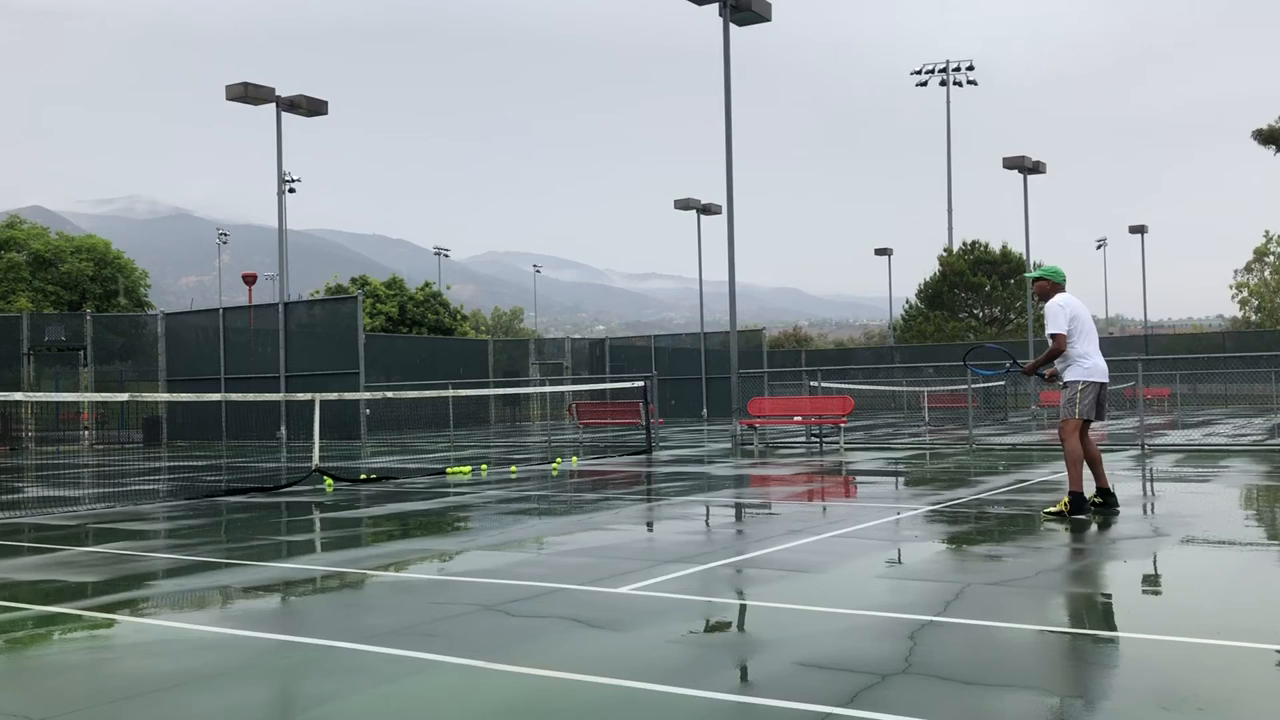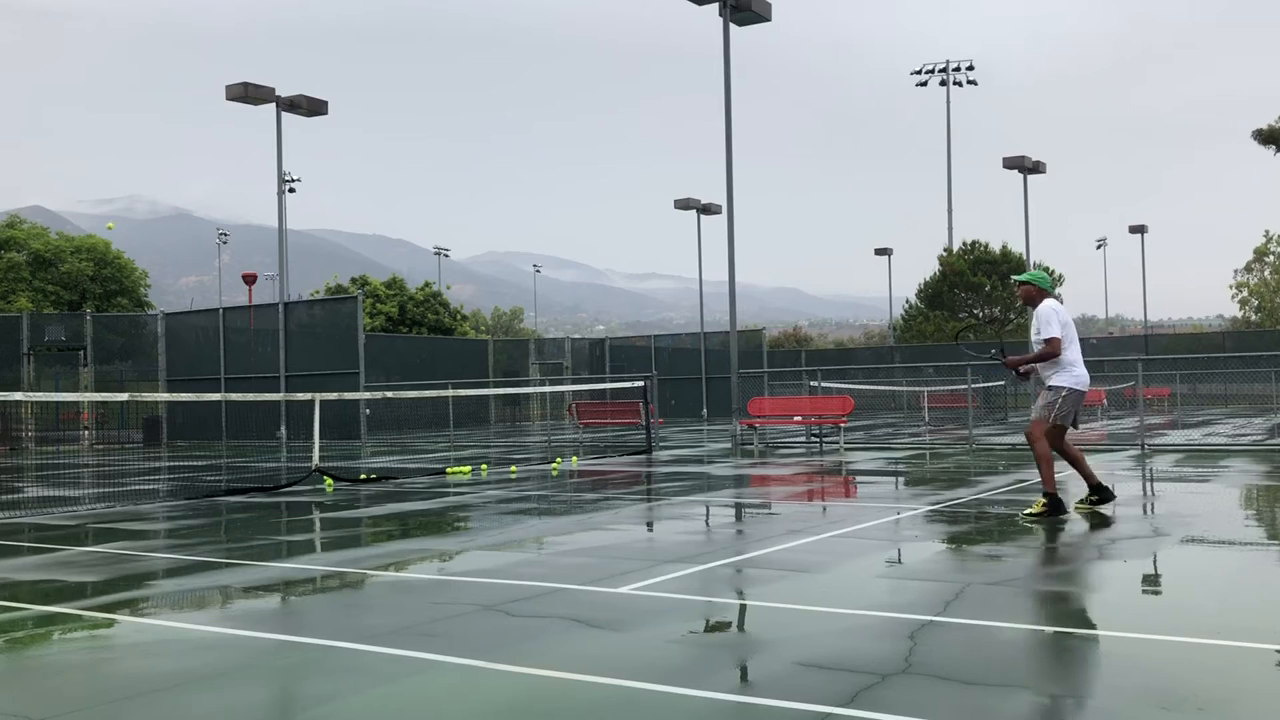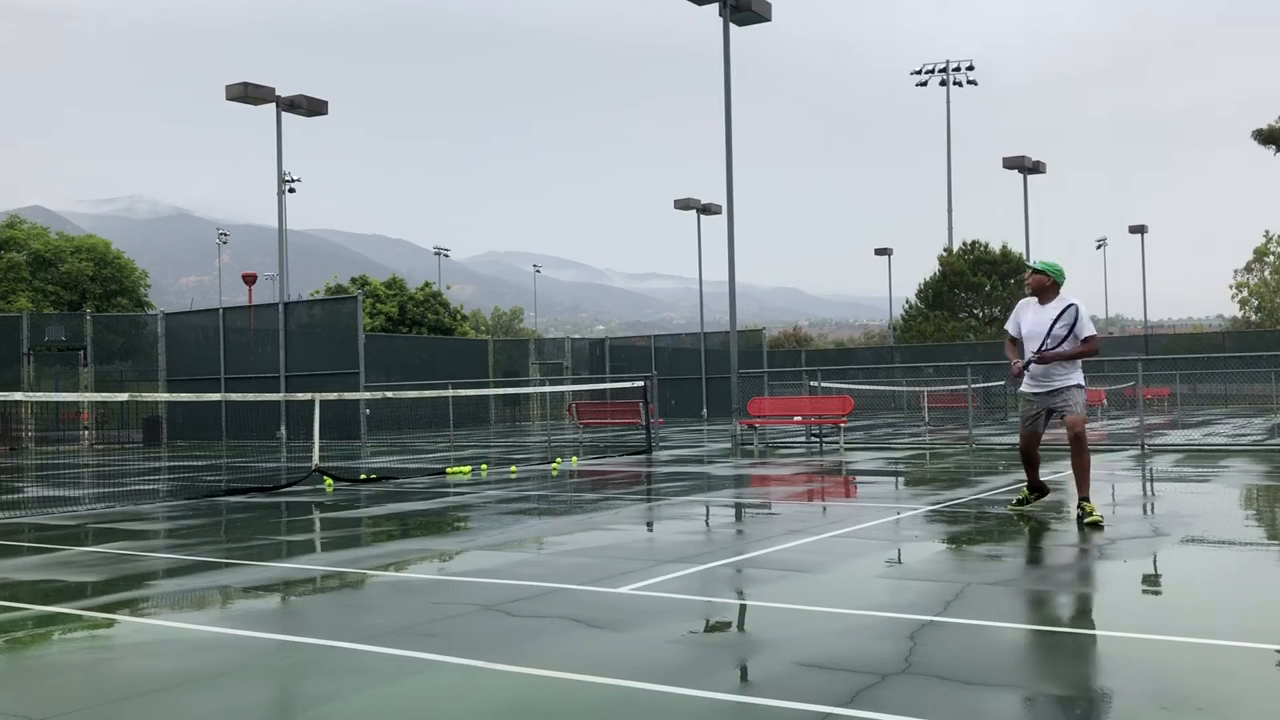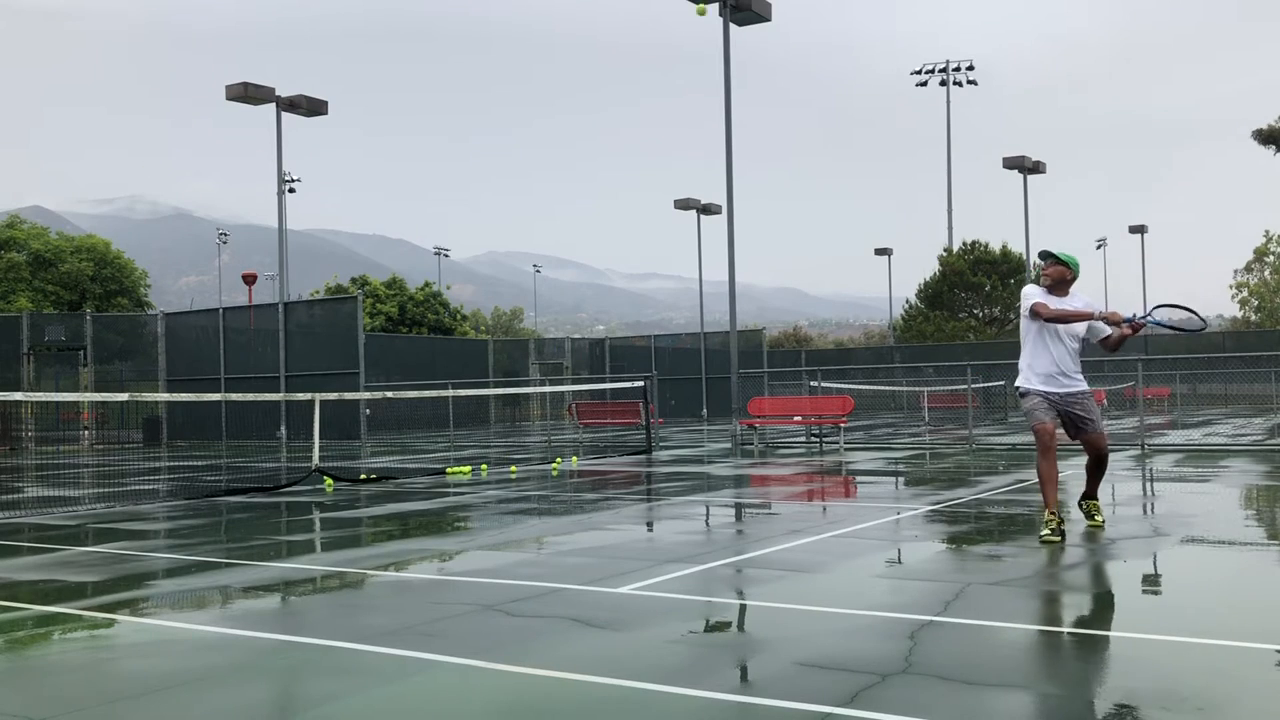
dt=0.5s
person 1, frame 1
left shoulder: (1055, 304)
right shoulder: (1072, 302)
left elbow: (1060, 346)
left wrist: (1035, 365)
right wrist: (1059, 369)
left hip: (1081, 376)
right hip: (1095, 373)
left knee: (1068, 433)
right knee: (1079, 435)
left ankle: (1076, 499)
right ankle: (1105, 496)
person 1, frame 2
left shoulder: (1045, 309)
right shoulder: (1050, 309)
left elbow: (1054, 350)
left wrist: (1021, 361)
right wrist: (1032, 368)
left hip: (1065, 382)
right hip: (1071, 382)
left knee: (1035, 433)
right knee: (1055, 440)
left ankle: (1051, 500)
right ankle: (1098, 489)
person 1, frame 3
left shoulder: (1072, 307)
right shoulder: (1023, 307)
left elbow: (1092, 346)
right elbow: (1010, 342)
left wrist: (1059, 356)
right wrist: (1015, 362)
left hip: (1068, 385)
right hip: (1032, 389)
left knee: (1076, 432)
right knee: (1027, 446)
left ankle: (1084, 503)
right ankle: (1035, 487)
person 1, frame 4
left shoulder: (1084, 304)
right shoulder: (1032, 292)
left elbow: (1110, 344)
right elbow: (1047, 314)
left wrist: (1128, 331)
right wrist: (1098, 316)
left hip: (1074, 389)
right hip: (1036, 388)
left knee: (1099, 449)
right knee: (1046, 440)
left ankle: (1089, 499)
right ankle: (1052, 517)
